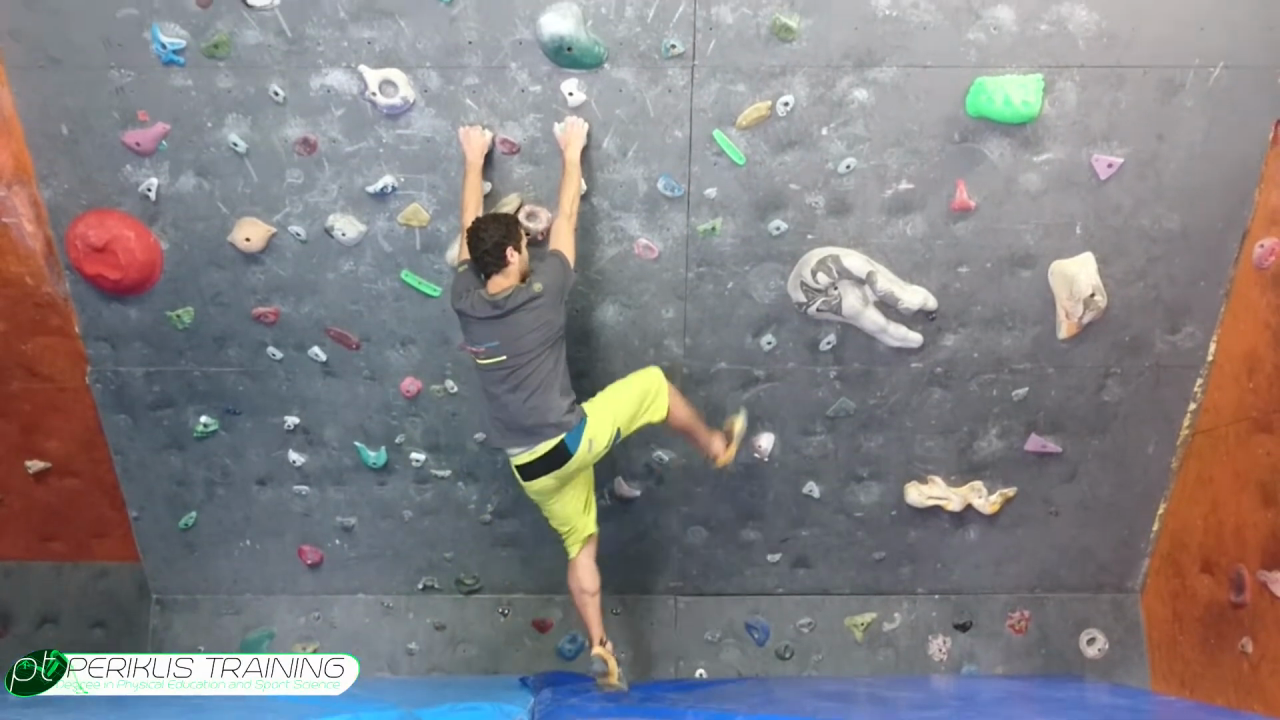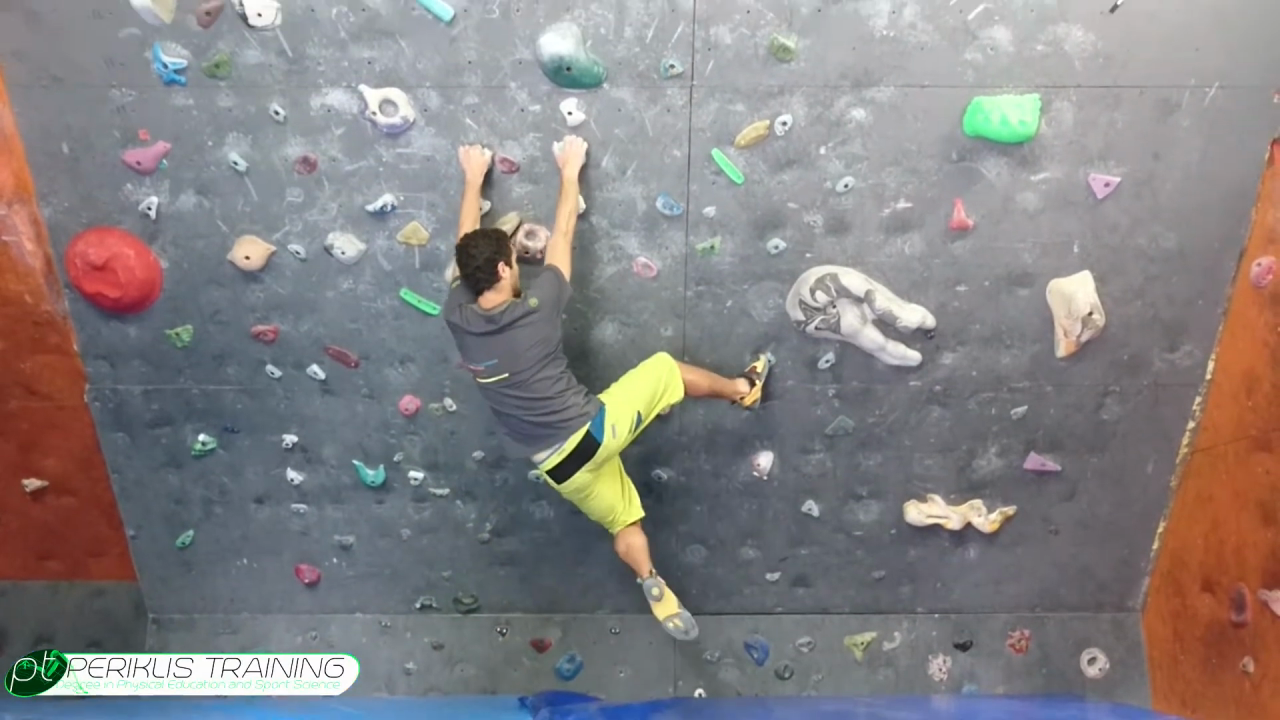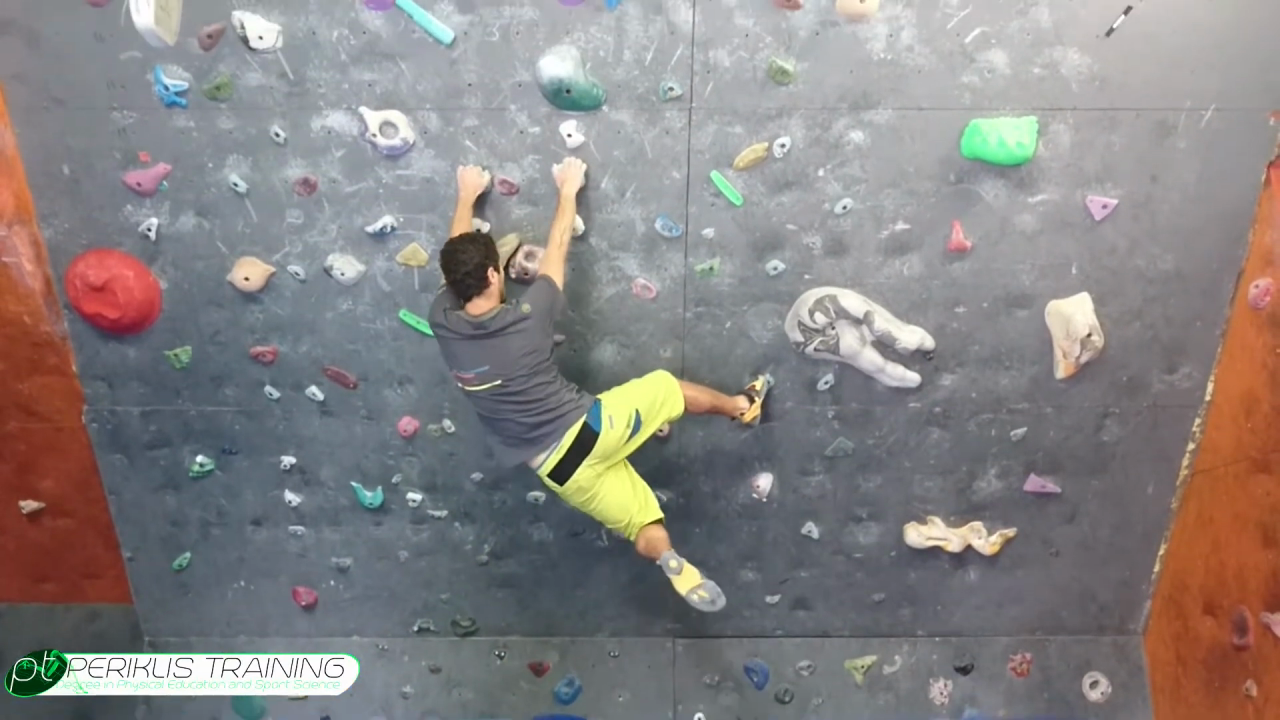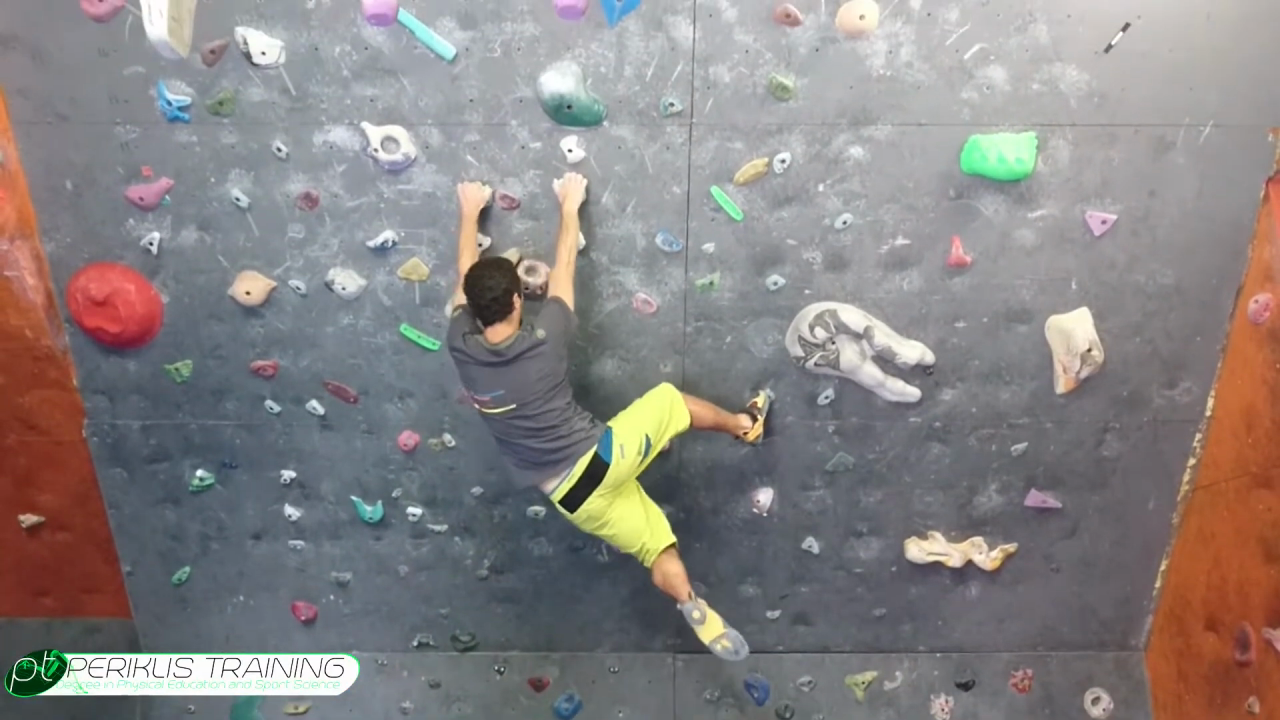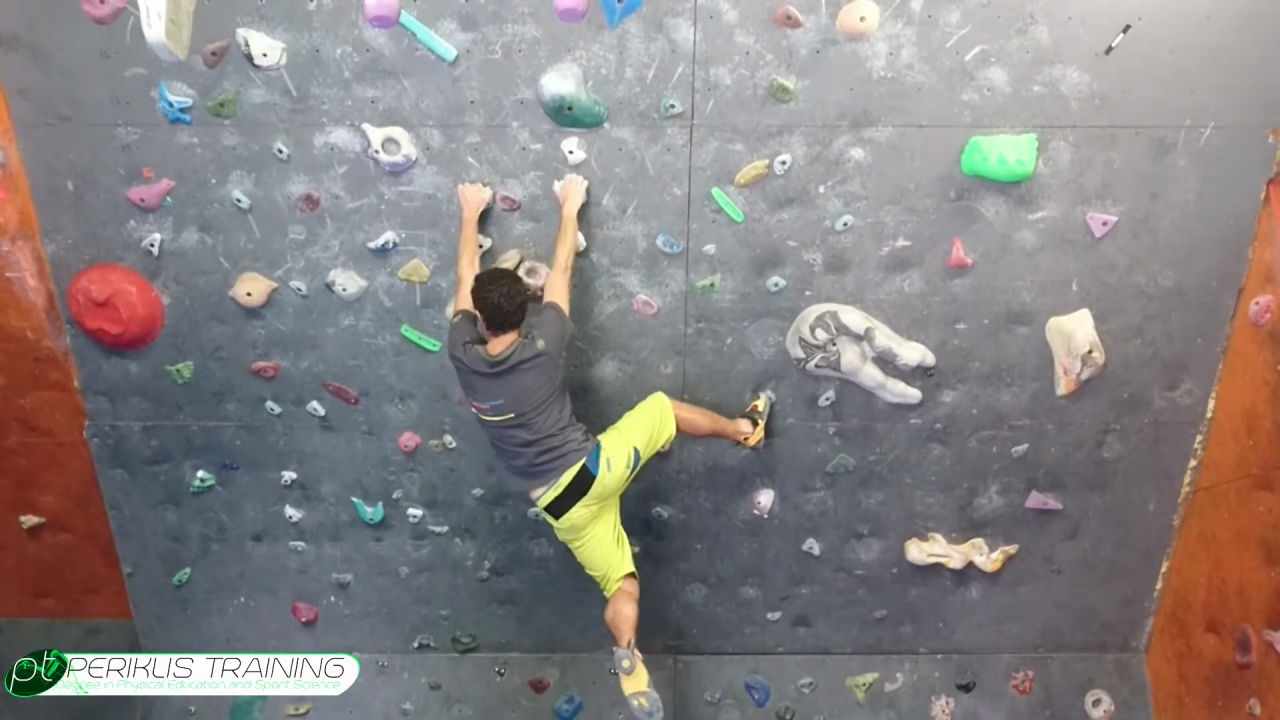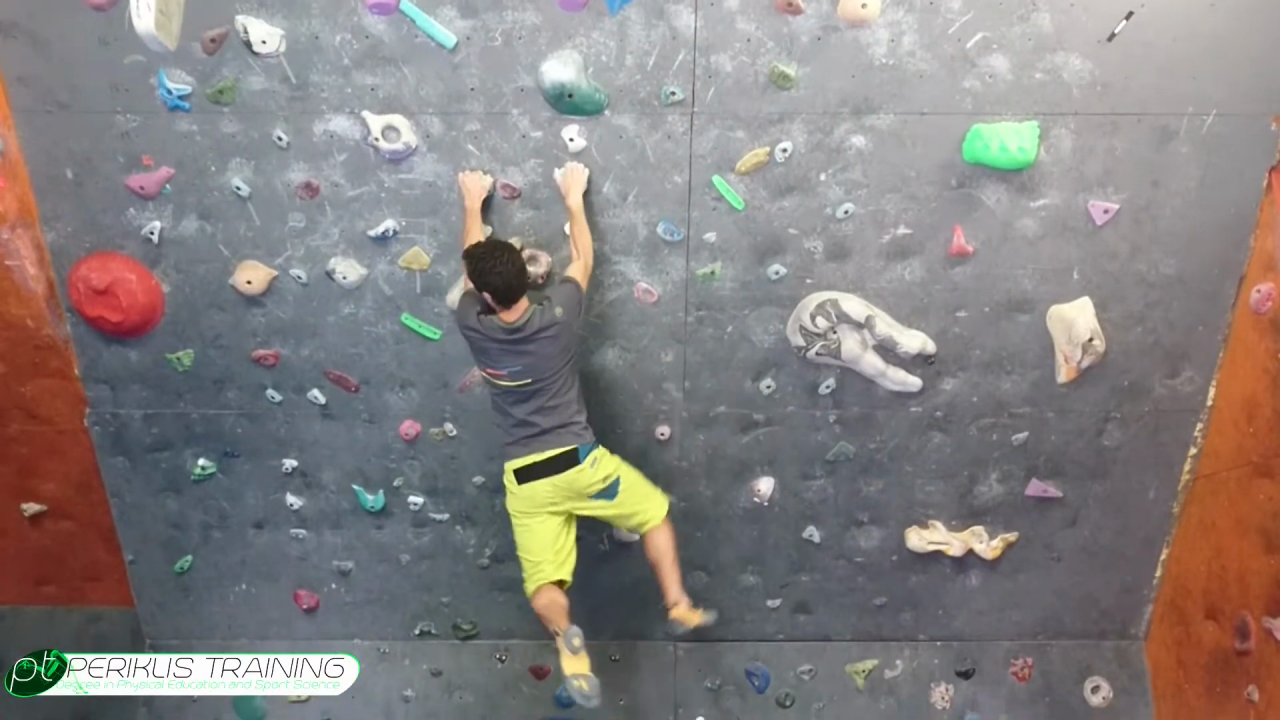
dt=0.5s
person 1, frame 1
left shoulder: (464, 300)
right shoulder: (541, 294)
left elbow: (473, 229)
right elbow: (565, 221)
left wrist: (473, 160)
right wrist: (571, 154)
left hip: (526, 463)
right hip: (570, 440)
left knee: (580, 543)
right knee: (654, 384)
left ankle: (599, 645)
right ankle: (715, 443)
person 1, frame 2
left shoulder: (456, 316)
right shoulder: (536, 309)
left elbow: (467, 246)
right elbow: (562, 236)
left wrist: (473, 178)
right wrist: (570, 171)
left hip: (559, 466)
right hip: (594, 428)
left knee: (624, 522)
right knee: (666, 368)
left ankle: (651, 580)
right ankle: (742, 388)
person 1, frame 3
left shoulder: (443, 323)
right shoulder: (528, 315)
left elbow: (457, 258)
right elbow: (557, 249)
left wrist: (466, 196)
right wrist: (568, 189)
left hip: (559, 469)
right hip: (591, 427)
left knee: (643, 524)
right knee: (666, 386)
left ankle: (666, 556)
right ankle: (741, 405)
person 1, frame 4
left shoulder: (462, 347)
right shoulder: (543, 340)
left elbow: (466, 276)
right elbow: (563, 269)
left wrist: (469, 212)
right wrist: (570, 207)
left hip: (572, 495)
right hip: (604, 455)
left knee: (659, 551)
right knee: (670, 398)
left ankle: (692, 608)
right ankle: (744, 422)
person 1, frame 5
left shoulder: (462, 355)
right shoulder: (541, 348)
left elbow: (465, 278)
right elbow: (559, 273)
left wrist: (470, 214)
right wrist: (569, 208)
left hip: (560, 504)
right hip: (597, 467)
left knee: (621, 585)
right knee: (663, 408)
left ankle: (628, 658)
right ankle: (743, 427)
person 1, frame 6
left shoulder: (472, 326)
right shoulder: (558, 317)
left elbow: (475, 264)
right elbow: (584, 259)
left wrist: (472, 202)
right wrist: (574, 198)
left hip: (523, 479)
right hip: (578, 464)
left knee: (543, 588)
right knee: (653, 511)
left ankle: (566, 641)
right ankle: (679, 605)
